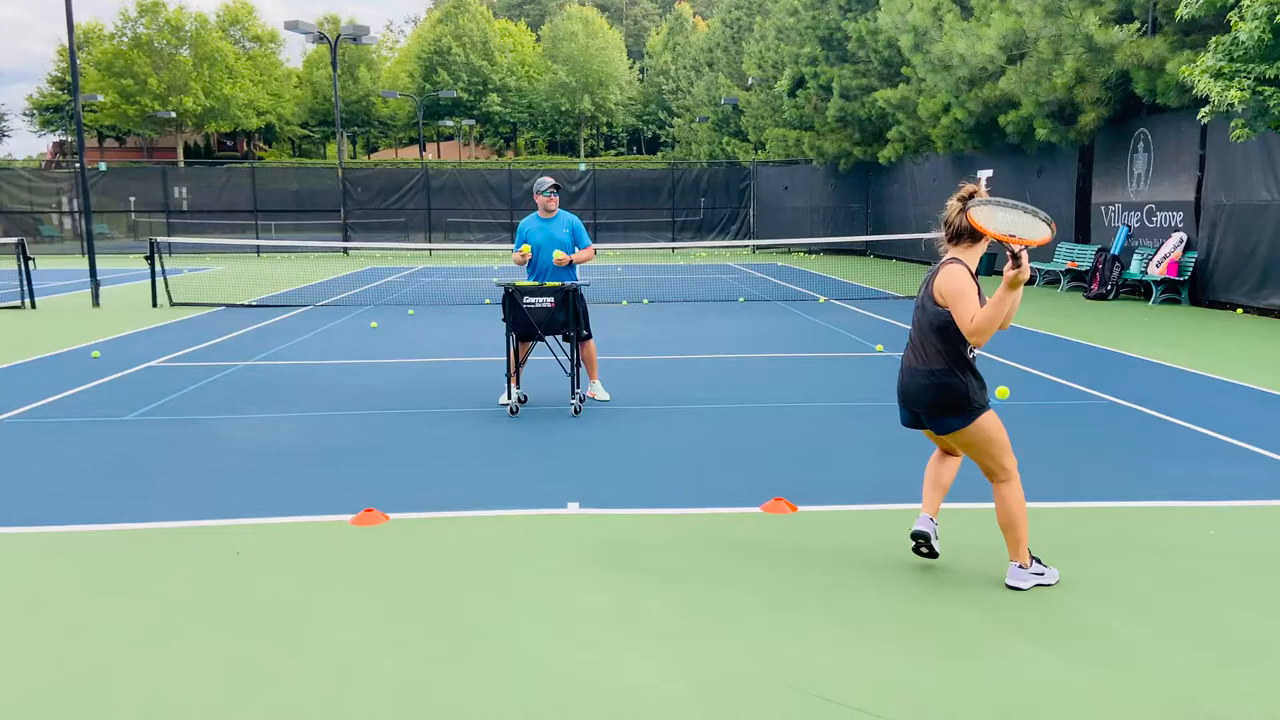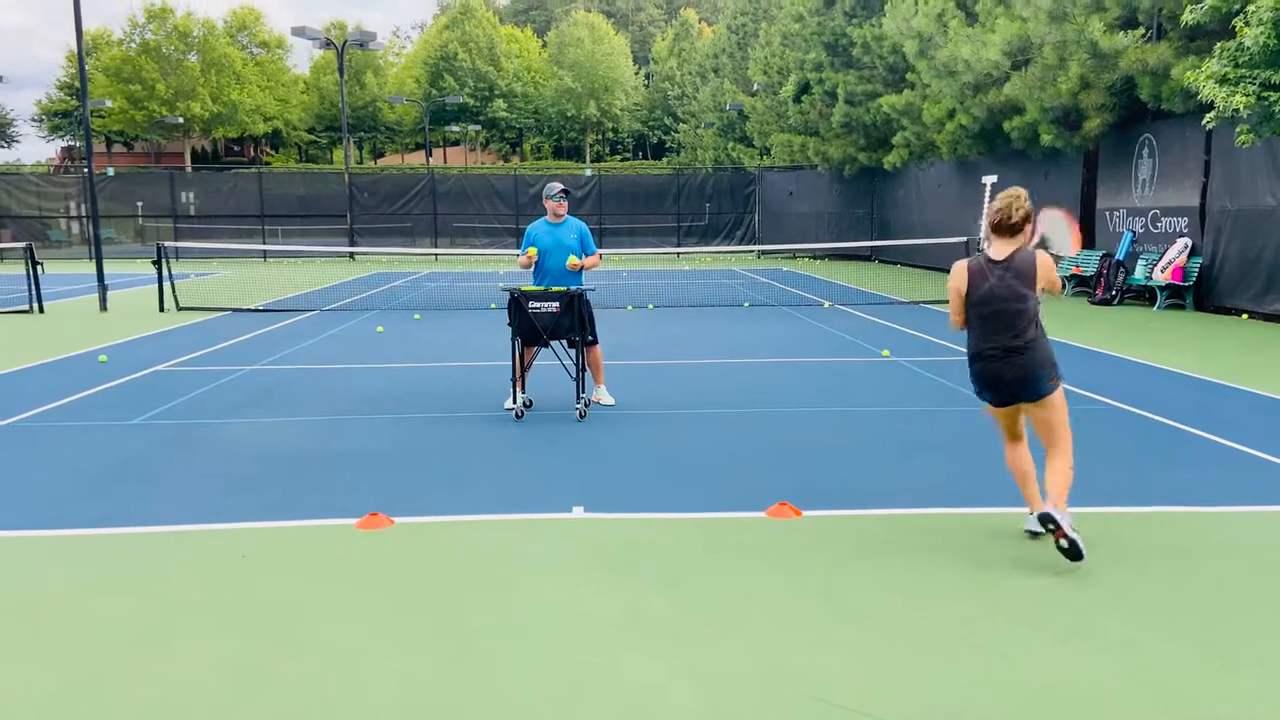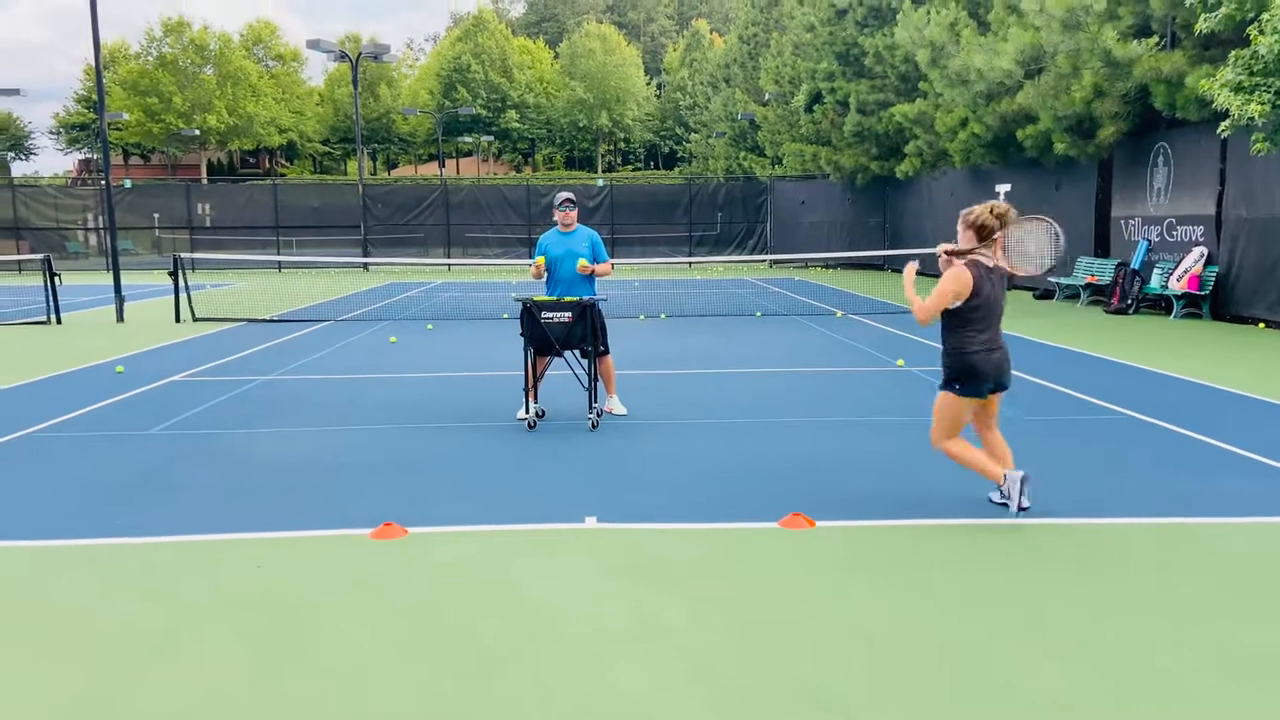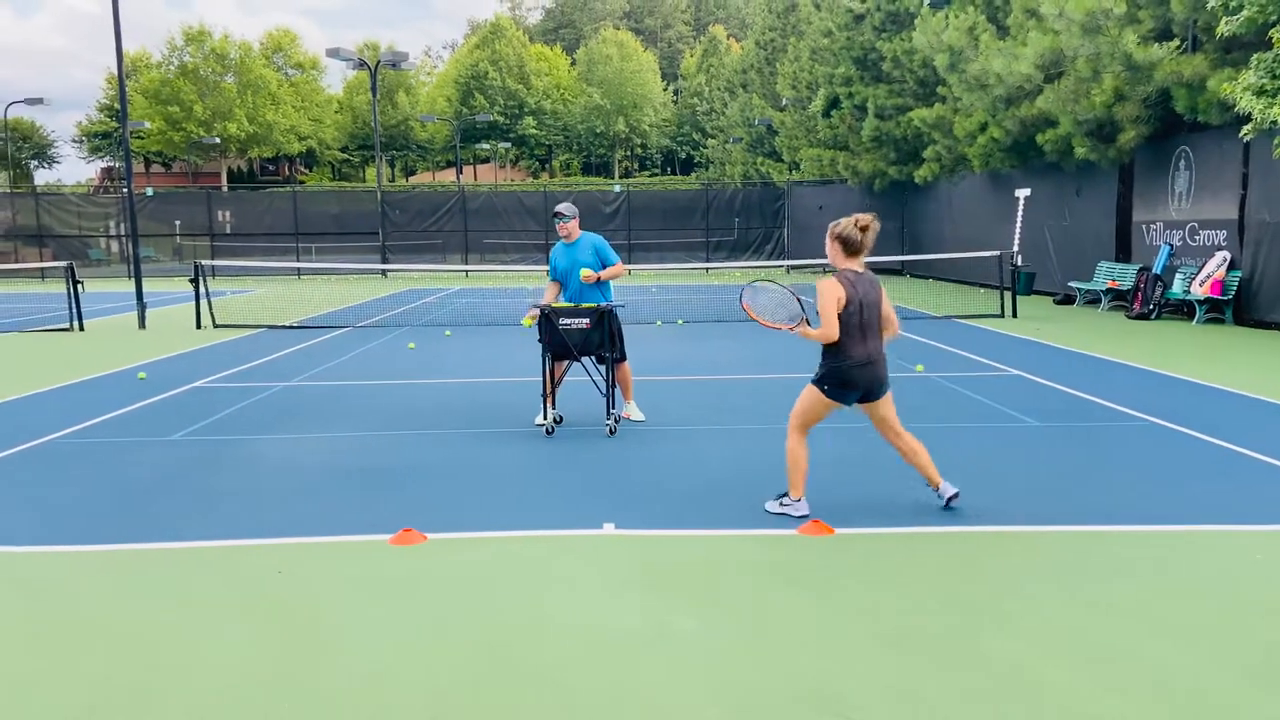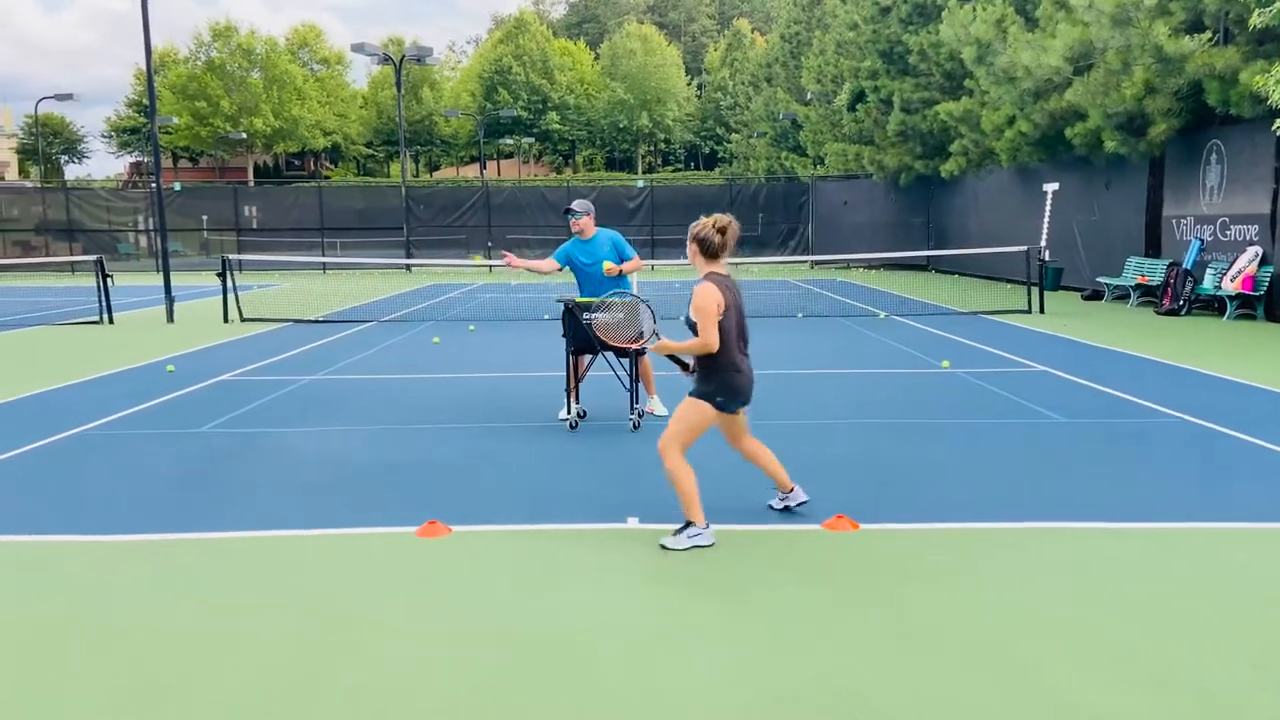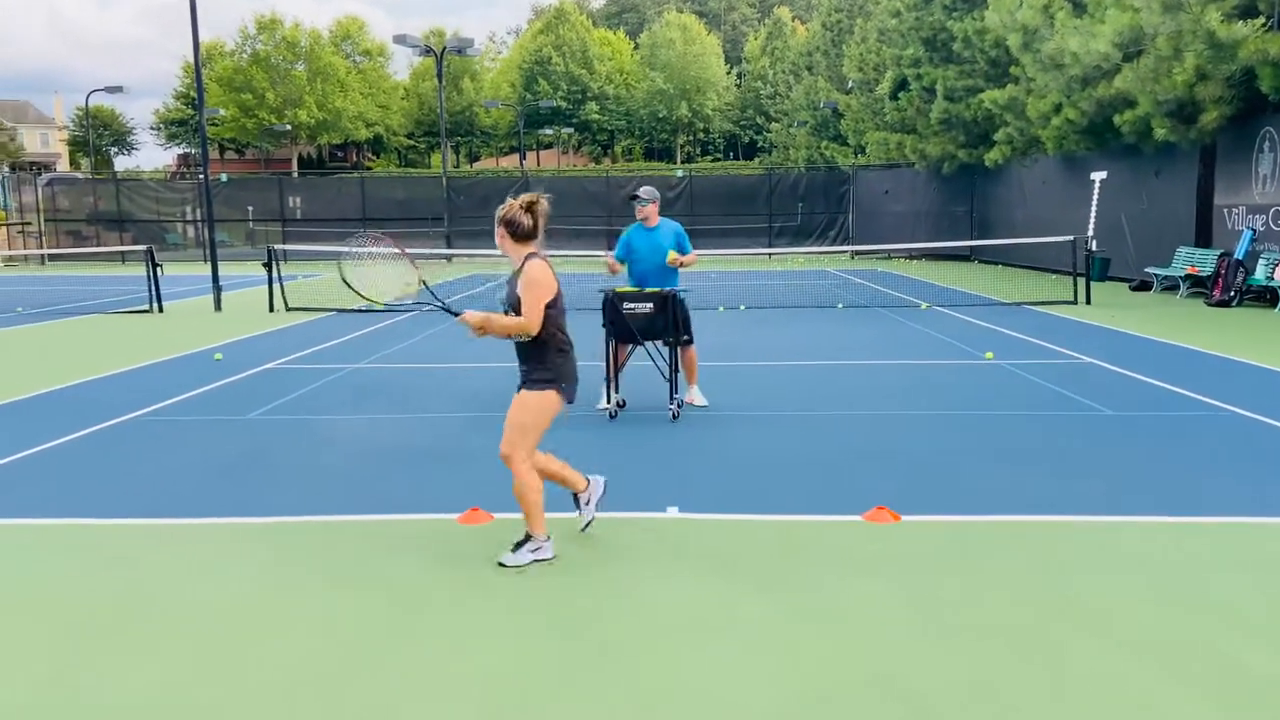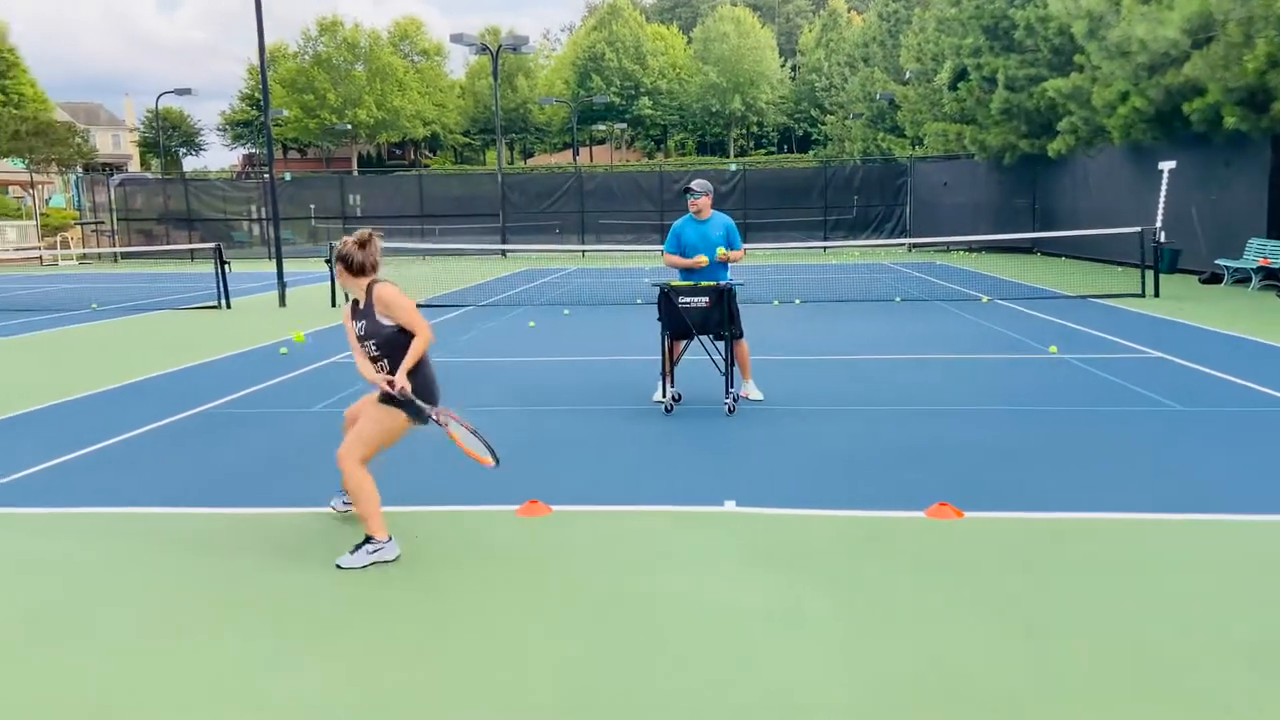
dt=0.5s
person 1, frame 1
left shoulder: (950, 270)
right shoulder: (955, 274)
left elbow: (986, 324)
right elbow: (977, 332)
left wrist: (1011, 285)
right wrist: (1010, 285)
left hip: (915, 390)
right hip: (948, 392)
left knee: (949, 450)
right knee: (1006, 477)
left ankle: (926, 518)
right ankle: (1022, 566)
person 1, frame 2
left shoulder: (962, 271)
right shoulder: (1038, 262)
left elbow: (958, 323)
right elbow: (1055, 287)
left hip: (988, 373)
right hip: (1034, 368)
left knee: (1013, 439)
right knee: (1060, 450)
left ankle: (1037, 512)
right ankle: (1056, 512)
person 1, frame 3
left shoulder: (960, 274)
right shoulder: (997, 269)
left elbow: (924, 316)
left wrist: (909, 285)
right wrist: (949, 259)
left hip: (967, 367)
right hip: (997, 361)
left knee: (943, 440)
right knee: (987, 428)
left ankle: (1009, 478)
right ankle: (1009, 493)
person 1, frame 4
left shoulder: (829, 285)
right shoulder: (874, 282)
left elbow: (830, 334)
right elbow: (891, 328)
left wrist: (805, 332)
left hip: (840, 375)
right hip: (874, 374)
left knee: (796, 428)
right knee: (895, 433)
left ankle: (795, 500)
right ankle: (943, 487)
person 1, frame 5
left shoulder: (704, 290)
right shoulder: (727, 283)
left elbow: (709, 344)
left wrist: (672, 346)
right wrist: (684, 347)
left hip: (717, 385)
right hip: (735, 380)
left knee: (669, 449)
right knee: (741, 441)
left ankle: (697, 527)
right ankle: (790, 490)
person 1, frame 6
left shoulder: (535, 268)
right shoulder: (522, 270)
left elbow: (530, 325)
left wrist: (484, 319)
right wrist: (488, 325)
left hip: (550, 375)
right hip: (536, 374)
left knee: (512, 453)
right knee: (521, 454)
left ankle: (537, 539)
right ankle: (585, 486)
person 1, frame 7
left shoulder: (384, 294)
right shoulder: (351, 311)
left elbow: (424, 333)
right elbow: (361, 357)
left wrist: (401, 372)
right wrist: (379, 379)
left hip: (411, 391)
right hip: (393, 390)
left knee: (348, 457)
right knee: (352, 418)
left ankle: (380, 542)
right ankle: (353, 497)
person 2, frame 1
left shoulder: (571, 221)
right shoulder: (525, 225)
left elbow: (589, 252)
right elbow: (516, 255)
left wrist: (570, 259)
right wrist: (521, 258)
left knee: (584, 338)
right knee: (522, 340)
left ankle: (594, 385)
person 2, frame 2
left shoulder: (579, 227)
right shoulder: (534, 229)
left elbow: (595, 258)
right elbow: (521, 261)
left wrist: (581, 265)
right wrist: (528, 260)
left knee: (591, 343)
right knee: (527, 345)
left ankle: (599, 389)
right ankle: (518, 392)
person 2, frame 3
left shoulder: (590, 236)
right shoulder: (545, 239)
left elbow: (607, 267)
right elbow: (538, 272)
left wrist: (593, 269)
right wrist: (537, 270)
left knee: (602, 353)
right knee: (540, 354)
left ankle: (612, 399)
right ankle: (530, 402)
person 2, frame 4
left shoulder: (595, 241)
right shoulder: (556, 252)
left elbow: (619, 268)
right elbow: (555, 285)
left wrist: (597, 276)
right wrist: (540, 307)
left knee: (618, 360)
right knee: (556, 359)
left ankle: (629, 405)
right ankle: (547, 408)
person 2, frame 5
left shoulder: (613, 238)
right shoulder: (570, 248)
left elbow: (637, 262)
right elbow: (547, 266)
left wrist: (620, 269)
right wrist: (520, 263)
left knee: (640, 354)
right knee: (577, 353)
left ankle: (653, 400)
right ankle: (572, 402)
person 2, frame 6
left shoulder: (674, 229)
right shoulder: (629, 234)
left elbow: (692, 256)
right elbow: (616, 265)
left wrist: (681, 261)
right wrist: (612, 264)
left knee: (686, 343)
right knee: (621, 344)
left ankle: (692, 390)
right ankle: (610, 391)
person 2, frame 7
left shoulder: (725, 222)
right shoulder: (679, 226)
left elbow: (739, 251)
right elbow: (668, 258)
left wrist: (729, 257)
right wrist: (690, 262)
left knee: (737, 337)
right knee: (674, 338)
left ankle: (747, 384)
right ankle: (666, 384)
